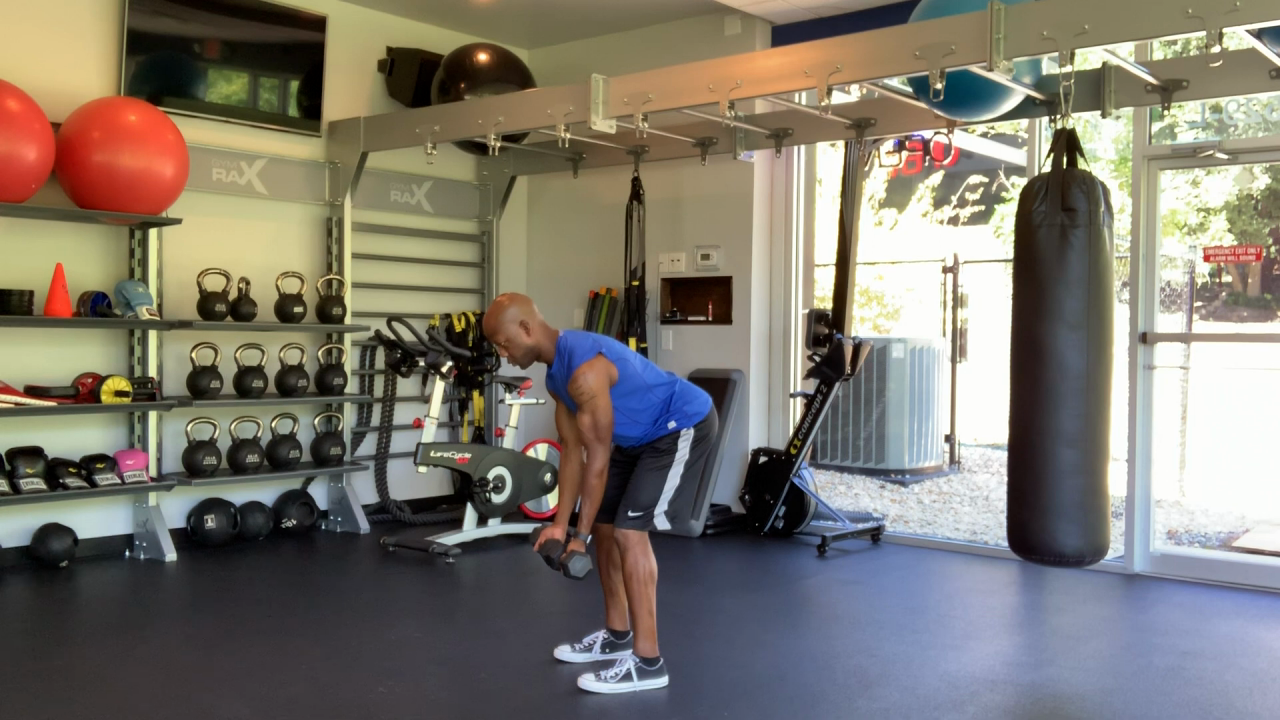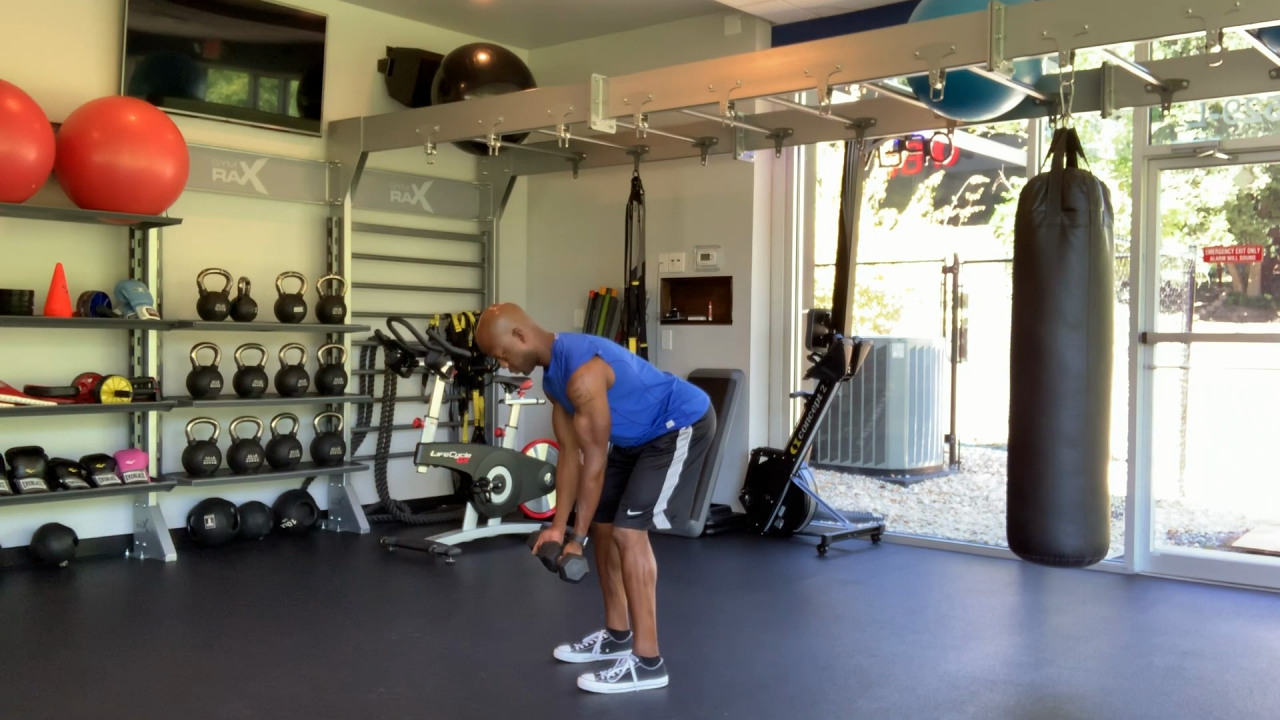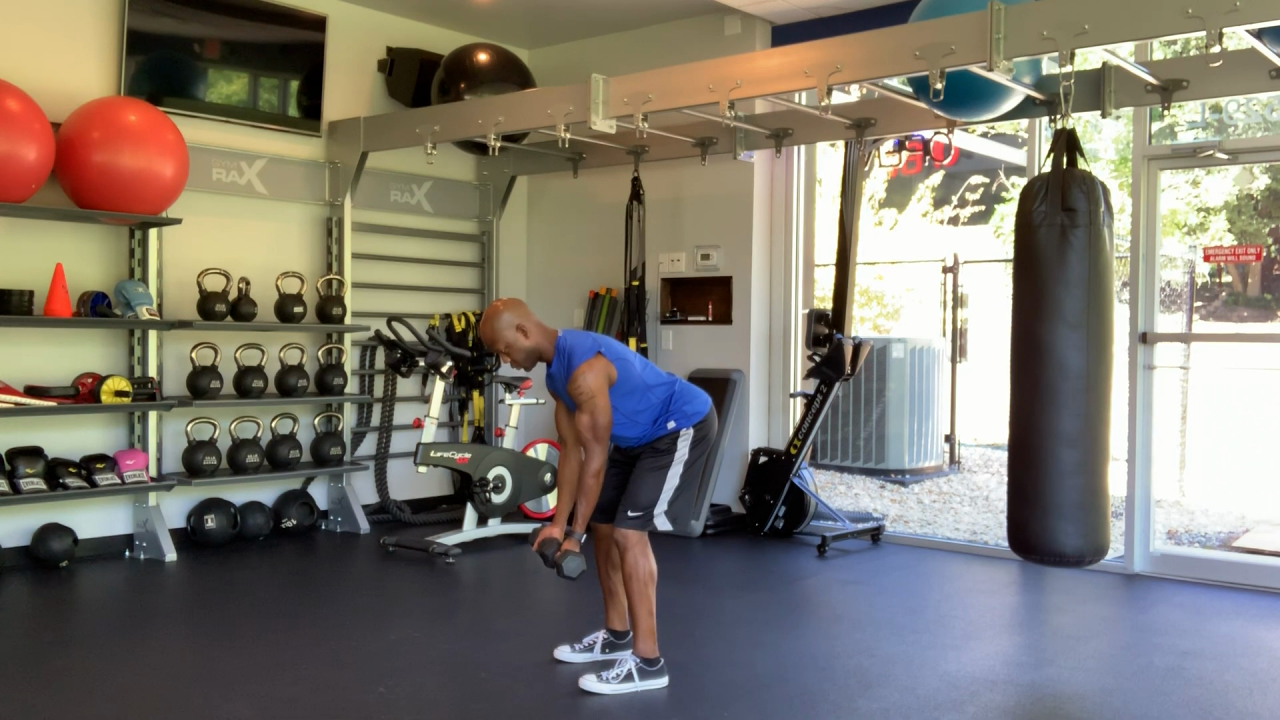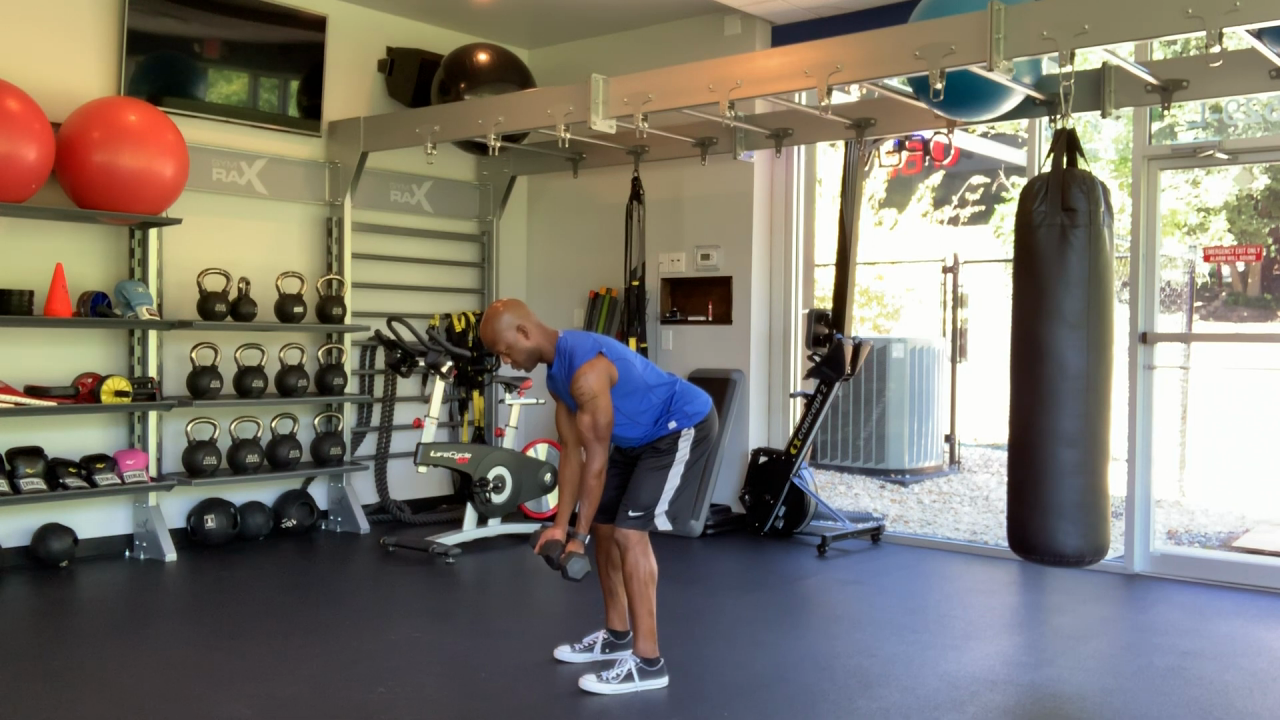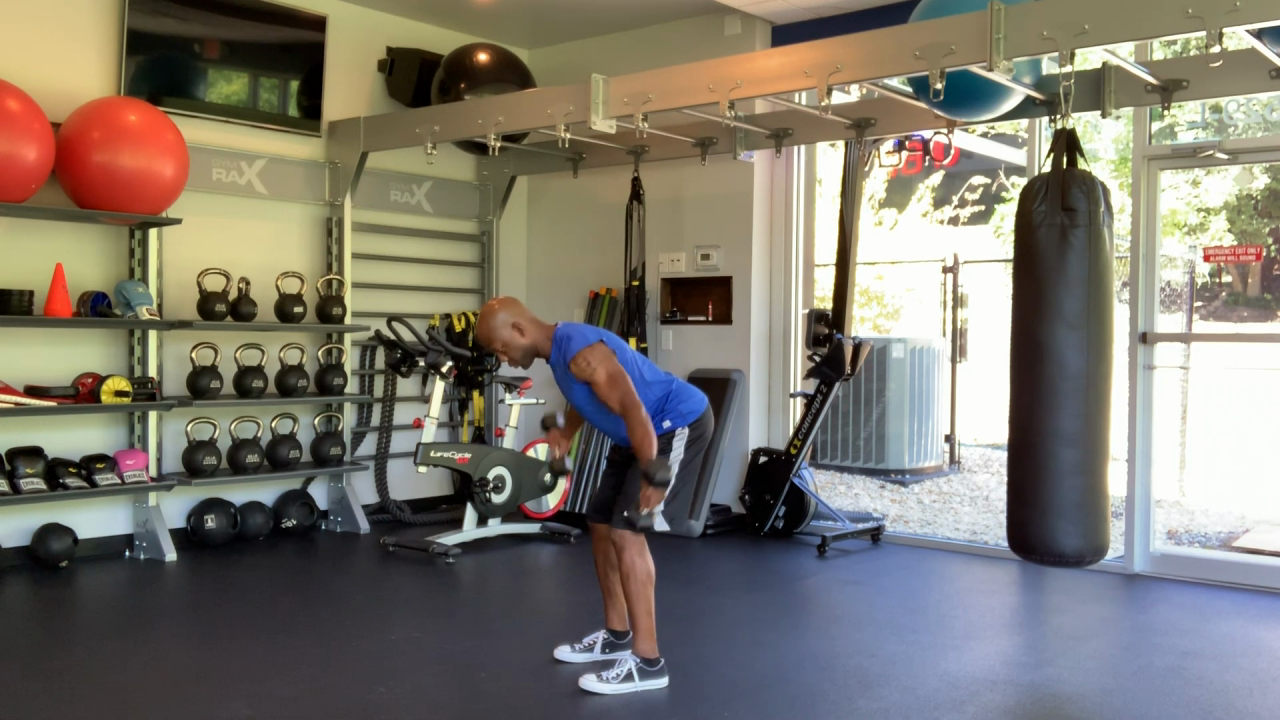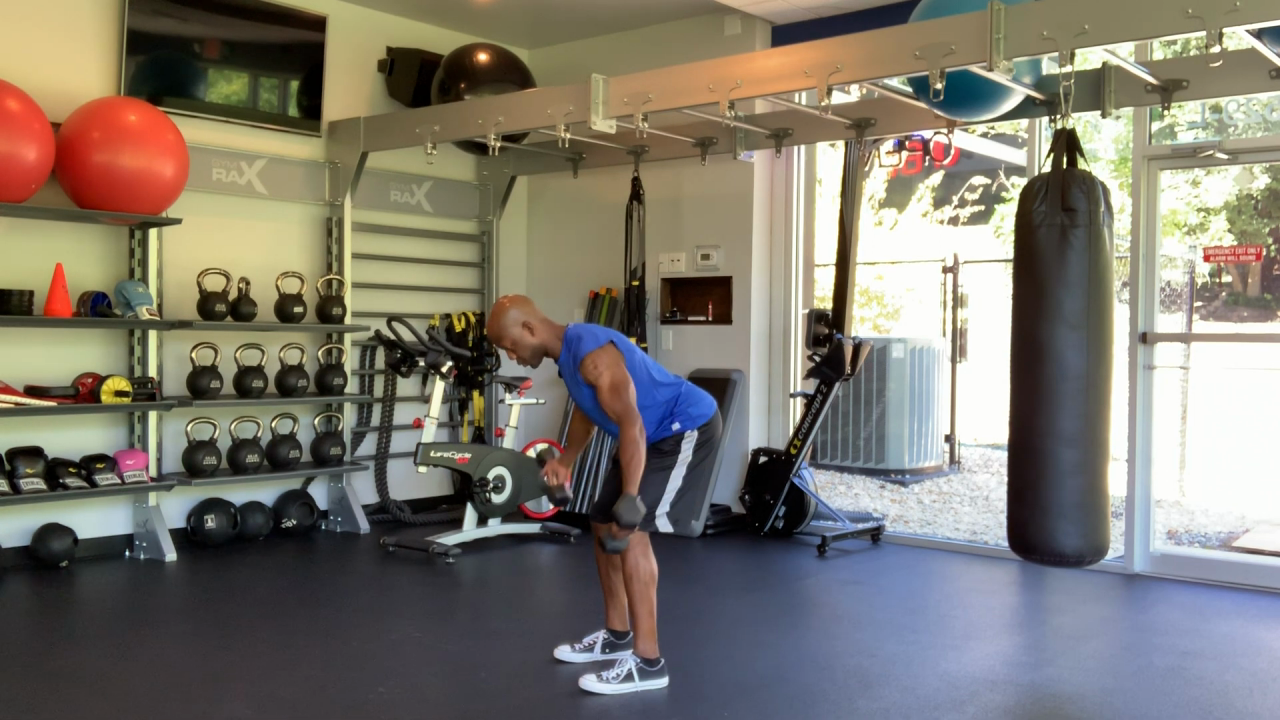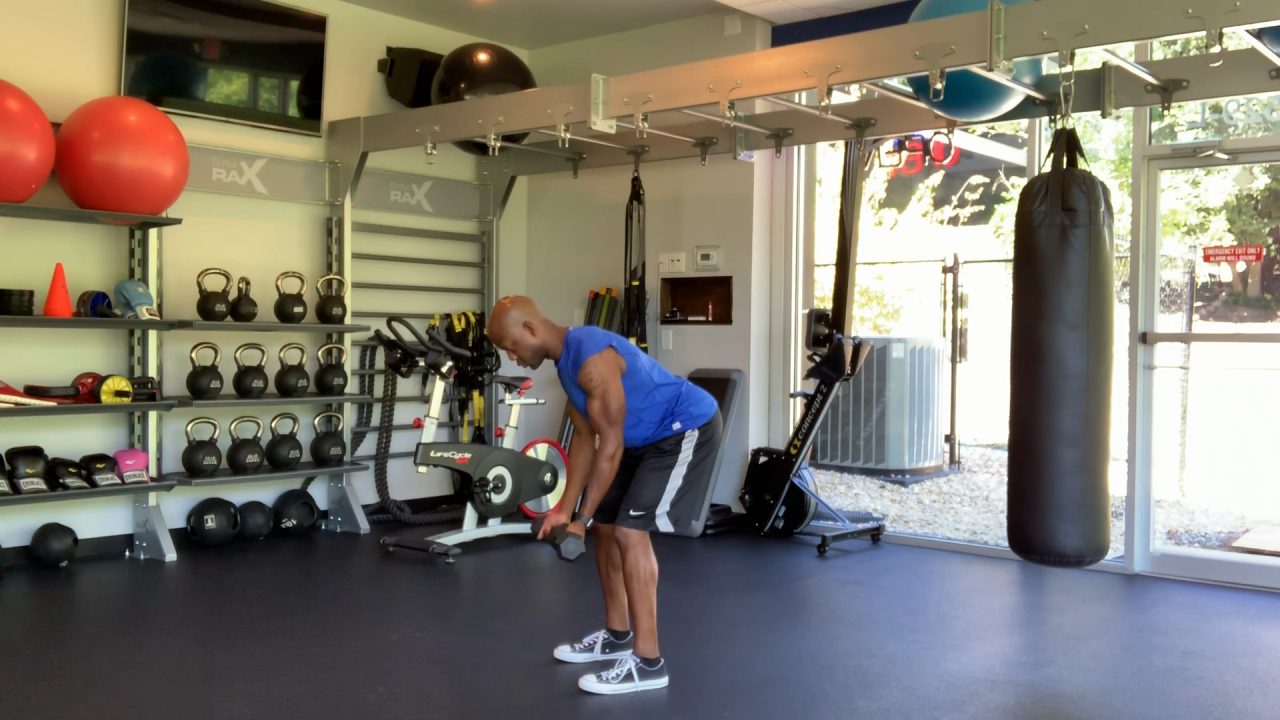
dt=0.7s
person 1, frame 1
left shoulder: (584, 369)
right shoulder: (556, 372)
left elbow: (598, 459)
right elbow: (572, 452)
left wrist: (580, 535)
right wrist: (561, 524)
left hip: (683, 425)
right hip: (643, 434)
left knee: (629, 532)
right knee: (604, 527)
left ankle: (647, 661)
right ankle: (617, 635)
person 1, frame 2
left shoulder: (582, 371)
right shoulder: (553, 376)
left elbow: (595, 460)
right elbow: (569, 453)
left wrist: (577, 537)
right wrist: (559, 525)
left hip: (681, 426)
right hip: (640, 434)
left knee: (628, 532)
right knee: (603, 526)
left ankle: (647, 661)
right ankle: (617, 636)
person 1, frame 3
left shoulder: (584, 367)
right shoulder: (556, 371)
left elbow: (595, 457)
right elbow: (571, 450)
left wrist: (574, 534)
right wrist: (559, 522)
left hip: (682, 426)
right hip: (641, 435)
left knee: (629, 532)
right knee: (603, 525)
left ankle: (647, 662)
right ankle: (617, 635)
person 1, frame 4
left shoulder: (585, 368)
right shoulder: (556, 373)
left elbow: (596, 459)
right elbow: (571, 451)
left wrist: (578, 535)
right wrist: (561, 524)
left hip: (682, 427)
right hip: (641, 435)
left knee: (629, 532)
right knee: (603, 526)
left ankle: (647, 662)
right ankle: (616, 636)
person 1, frame 5
left shoulder: (581, 351)
right shoulder: (558, 353)
left elbow: (634, 411)
left wrist: (652, 476)
right wrist: (565, 434)
left hip: (678, 425)
right hip: (648, 431)
left knee: (625, 532)
right knee: (601, 525)
left ankle: (647, 662)
right ankle: (617, 635)
person 1, frame 6
left shoulder: (591, 352)
right shoulder: (567, 354)
left elbow: (631, 425)
right elbow: (587, 412)
left wrist: (631, 499)
right wrist: (566, 462)
left hip: (687, 428)
right hip: (655, 433)
left knee: (630, 532)
right knee: (604, 525)
left ankle: (648, 662)
right ankle: (617, 635)
person 1, frame 7
left shoulder: (591, 357)
right shoulder: (566, 361)
left elbow: (610, 445)
right elbow: (584, 437)
left wrist: (580, 518)
right wrist: (565, 509)
left hip: (687, 427)
right hip: (651, 435)
left knee: (630, 531)
right knee: (605, 526)
left ankle: (647, 662)
right ankle: (617, 635)
